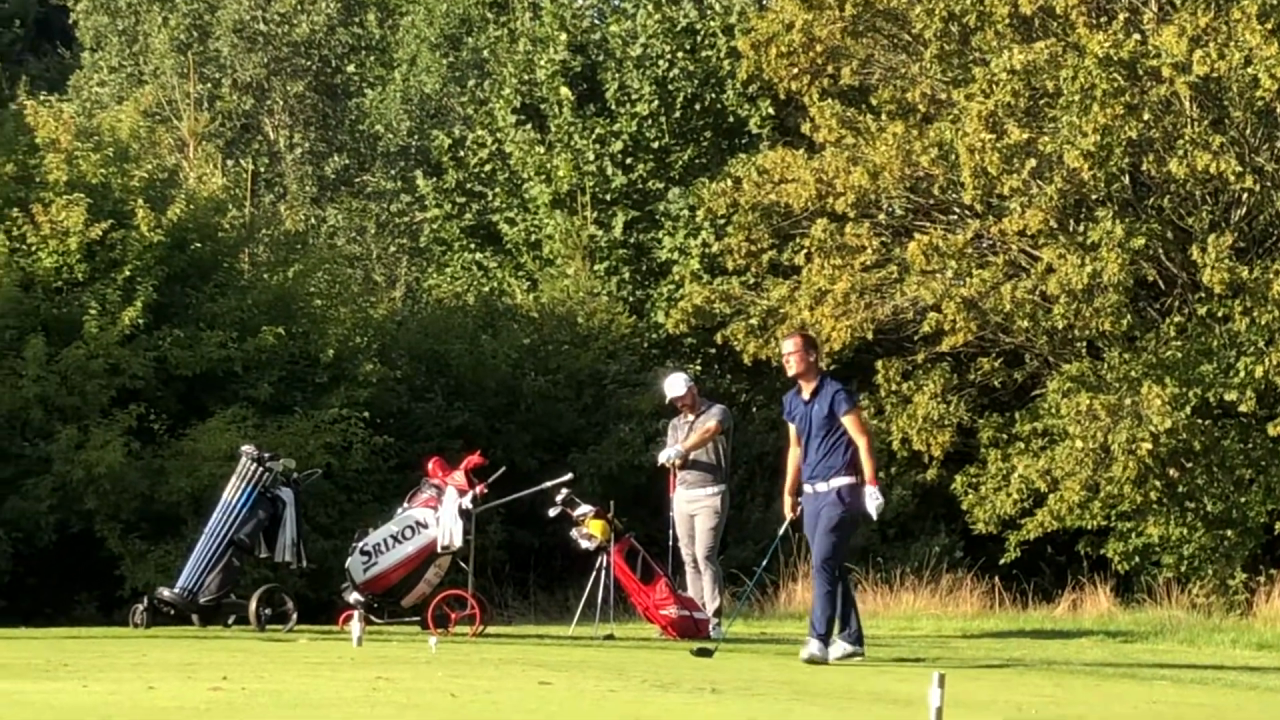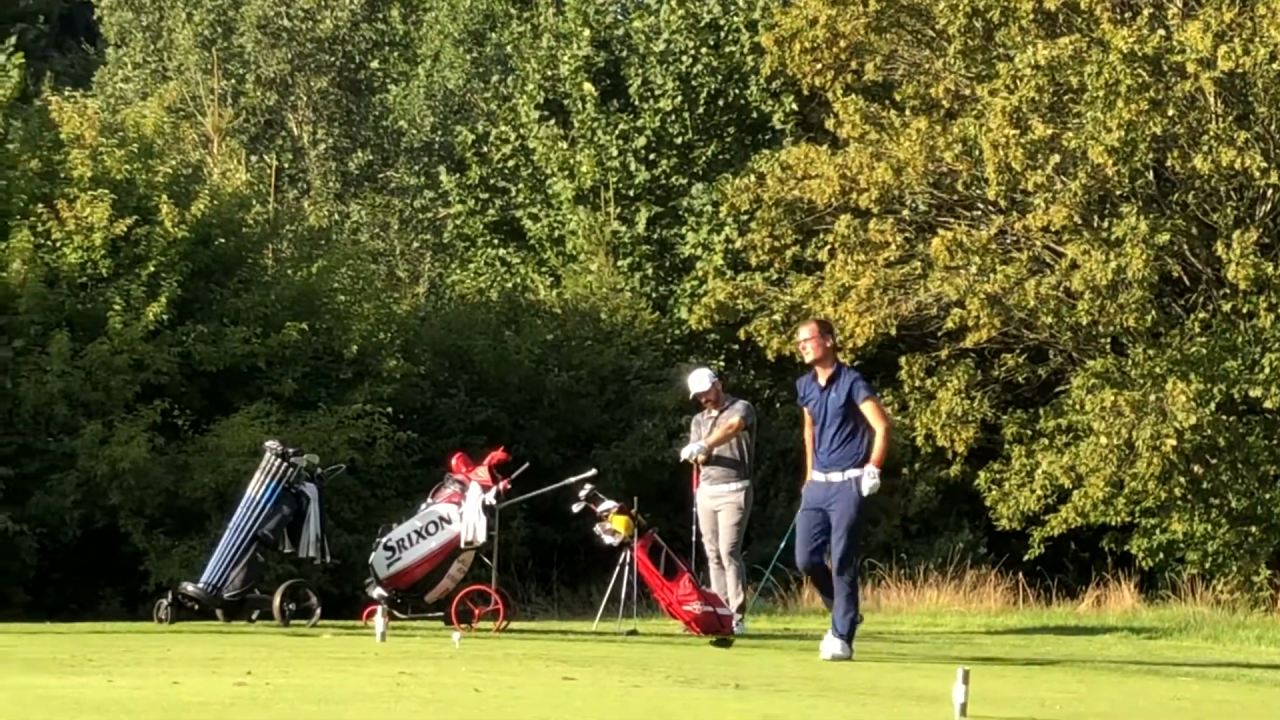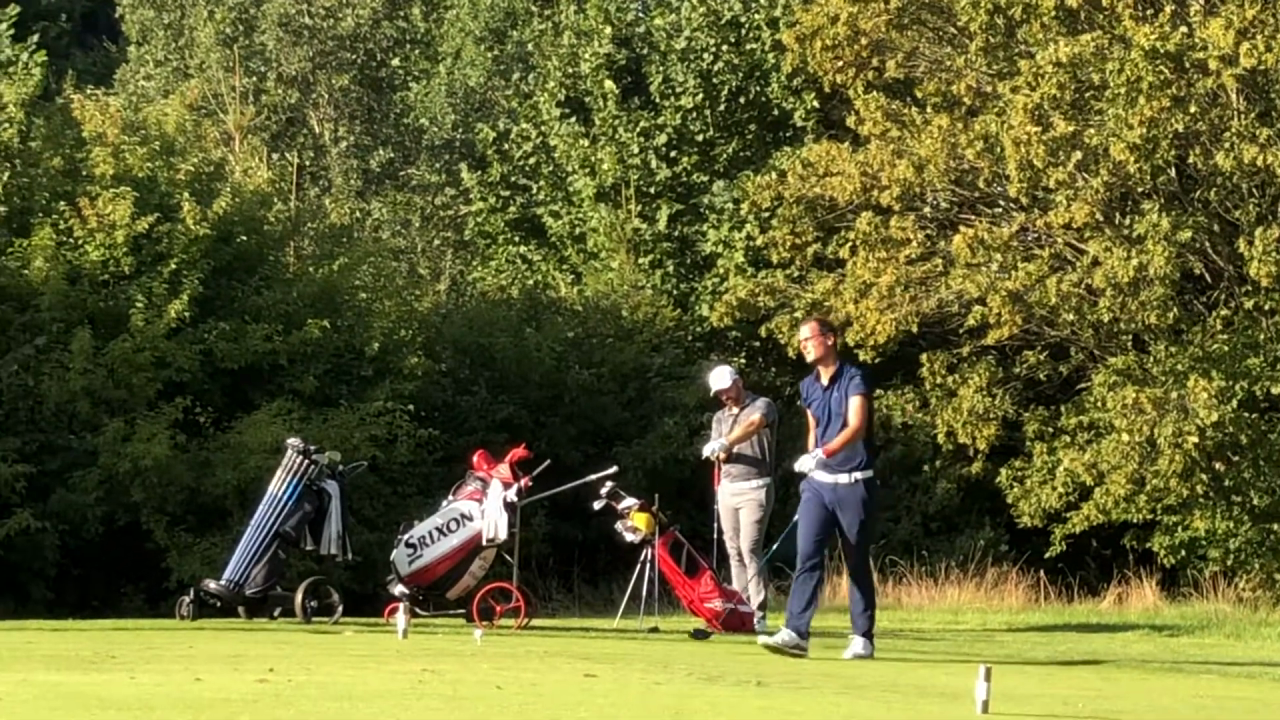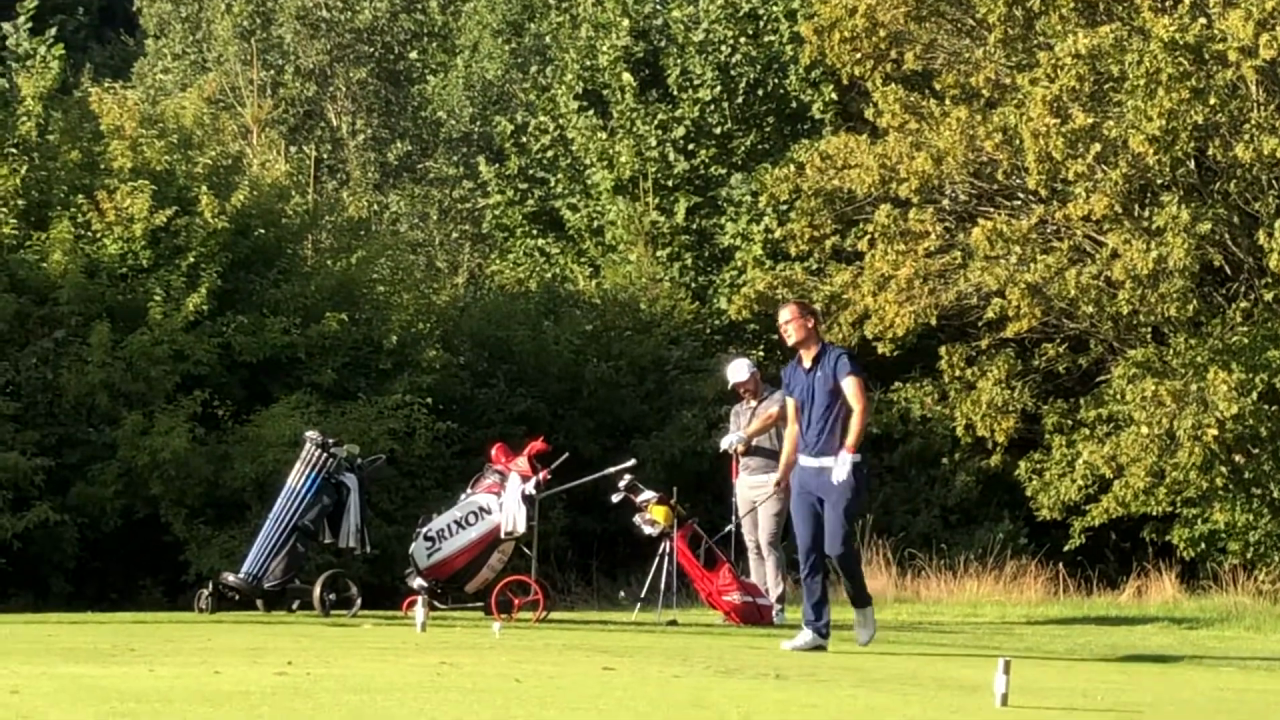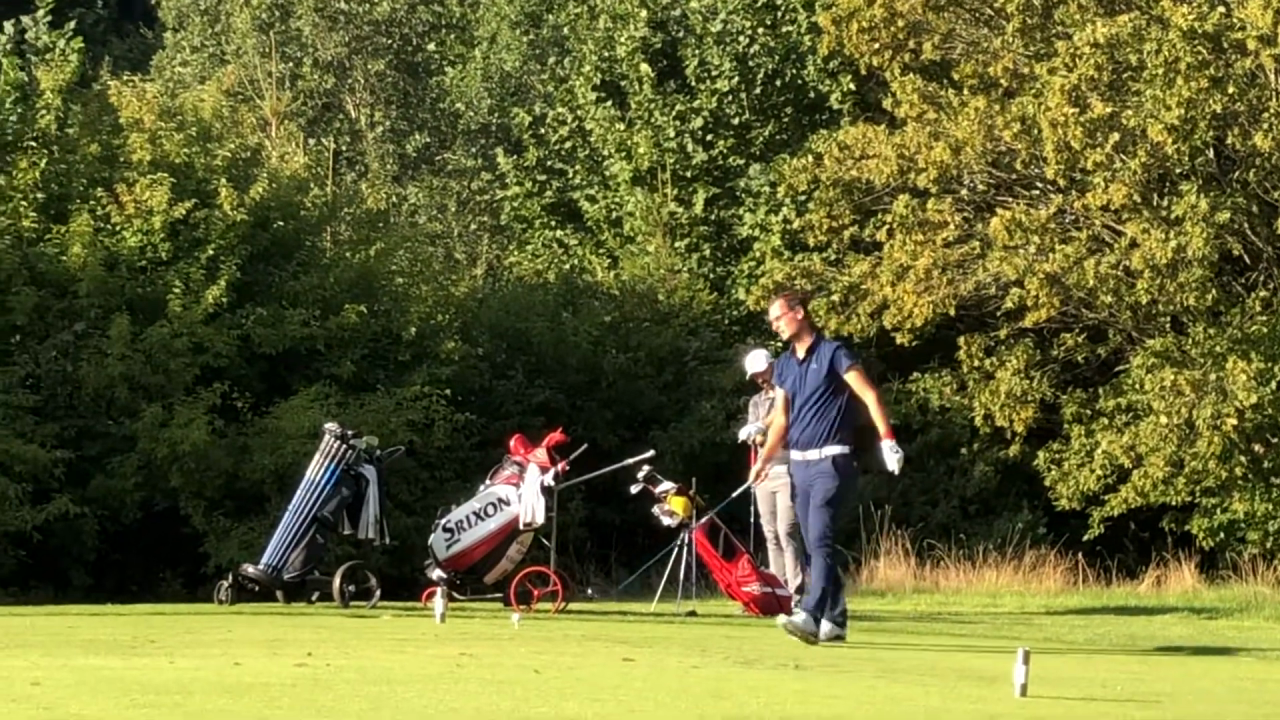
dt=0.3s
person 1, frame 1
left shoulder: (835, 393)
right shoulder: (791, 401)
left elbow: (862, 440)
left wrist: (870, 485)
right wrist: (789, 492)
left hip: (839, 491)
right hip: (811, 495)
left knee: (824, 563)
right knee: (831, 567)
left ankle: (818, 641)
right ankle: (851, 639)
person 1, frame 2
left shoulder: (853, 381)
right shoulder: (804, 385)
left elbow: (882, 425)
left wrist: (873, 466)
left hip: (849, 484)
right hip: (817, 484)
left knee: (843, 562)
right knee: (805, 558)
left ankle: (843, 638)
right ankle: (843, 614)
person 1, frame 3
left shoulder: (853, 379)
right shoulder: (807, 386)
left elbow: (857, 426)
left wrist: (823, 454)
left hip: (853, 485)
right hip: (818, 483)
left knee: (857, 564)
right knee: (807, 555)
left ankle: (863, 637)
right ankle: (796, 632)
person 1, frame 4
left shoulder: (838, 359)
right shoulder: (791, 372)
left elbow: (860, 407)
left wrist: (848, 452)
right wrist: (784, 469)
left hip: (841, 469)
right hip: (806, 471)
left knee: (838, 546)
right knee: (807, 552)
left ankle: (862, 605)
right ankle: (817, 628)
person 1, frame 5
left shoulder: (832, 352)
right shoulder: (783, 364)
left elbow: (870, 395)
left wrist: (887, 438)
right wrist: (764, 459)
left hip: (831, 461)
right hip: (799, 464)
left knee: (820, 538)
right knee: (815, 545)
left ankle: (811, 616)
right ankle: (833, 620)
person 2, frame 1
left shoulder: (717, 412)
right shoulder: (675, 424)
left elbow: (709, 431)
right elbow: (674, 462)
left wrist: (681, 449)
right wrist: (676, 458)
left hip: (710, 495)
right hip: (682, 495)
left knee: (705, 556)
right knee: (689, 559)
left ankle: (714, 621)
person 2, frame 2
left shoulder: (741, 408)
right shoulder: (698, 420)
left elbow: (732, 427)
right elbow: (699, 457)
left wrist: (705, 444)
right wrist: (700, 453)
left hip: (734, 491)
right hip: (706, 491)
left knee: (729, 552)
right knee: (713, 554)
left ankle: (737, 617)
person 2, frame 3
left shoulder: (762, 405)
right shoulder: (719, 417)
left elbow: (753, 424)
right elbow: (720, 455)
left wrist: (725, 442)
right wrist: (720, 451)
left hip: (755, 488)
right hip: (727, 488)
left knee: (750, 549)
right knee: (734, 552)
left ankle: (758, 614)
person 2, frame 4
left shoulder: (779, 399)
right shoulder: (737, 411)
left elbow: (771, 418)
right elbow: (738, 448)
left wrist: (743, 435)
right wrist: (740, 444)
left hip: (772, 480)
right hip: (745, 481)
left knee: (768, 542)
right knee: (752, 545)
left ankle: (777, 607)
person 2, frame 5
right shoulder: (755, 402)
right elbow: (756, 439)
left wrist: (761, 425)
right wrist: (758, 435)
left hip: (790, 471)
right hip: (764, 472)
left knee: (787, 532)
right knee: (771, 535)
left ankle: (796, 596)
